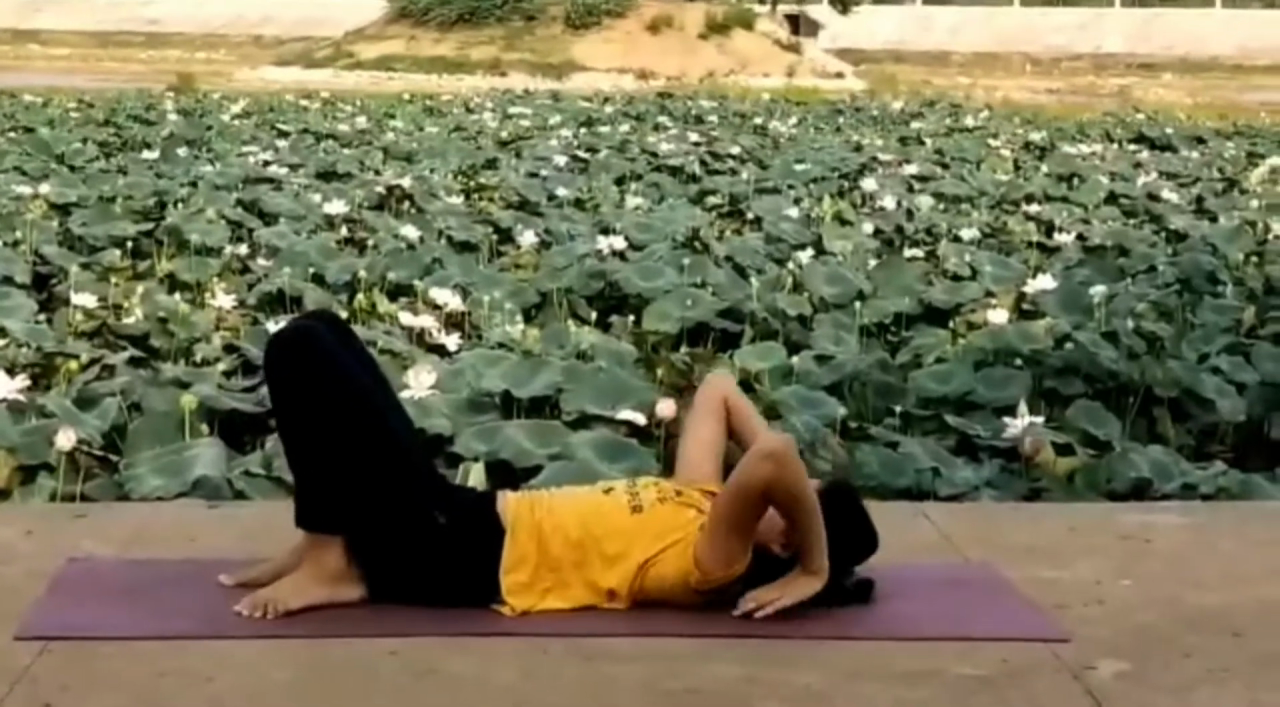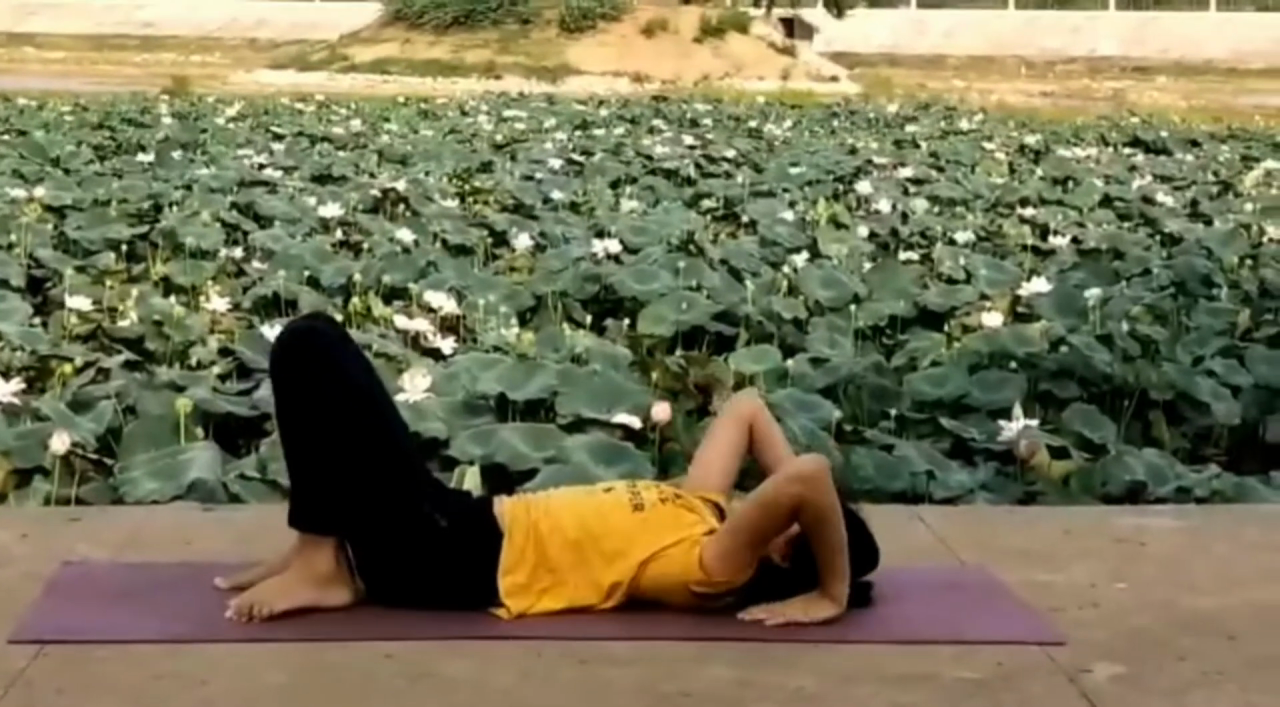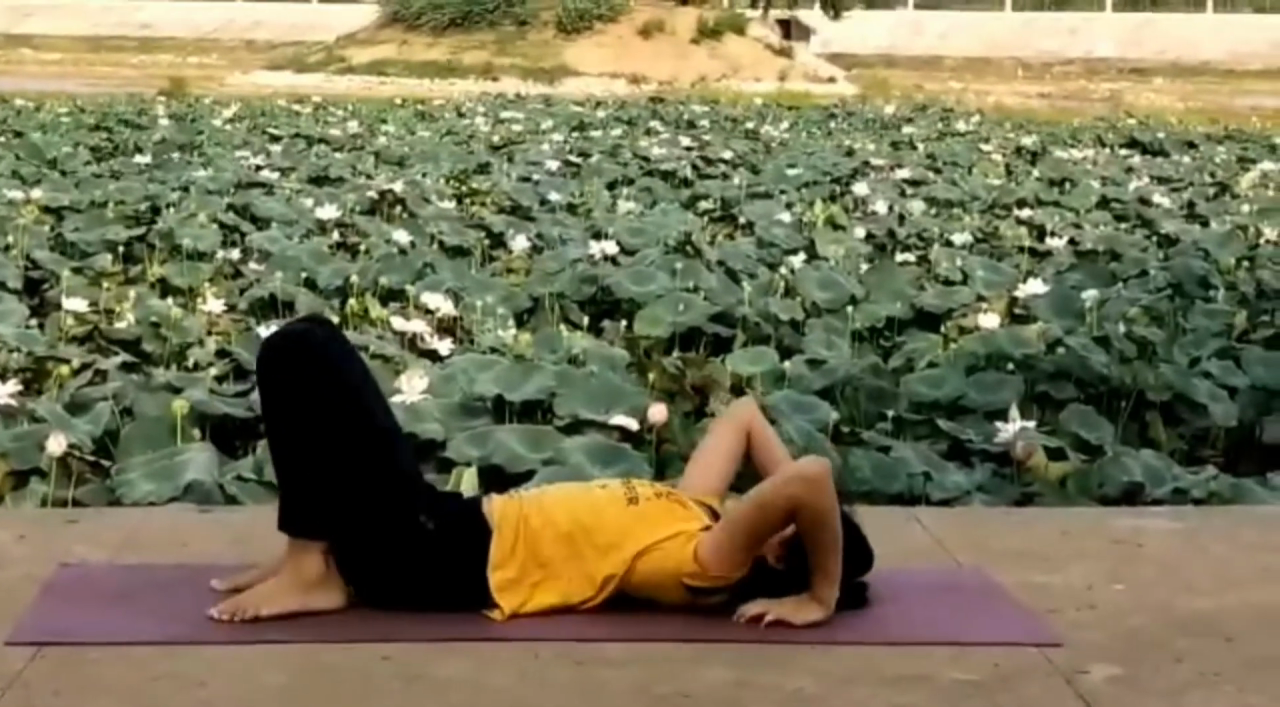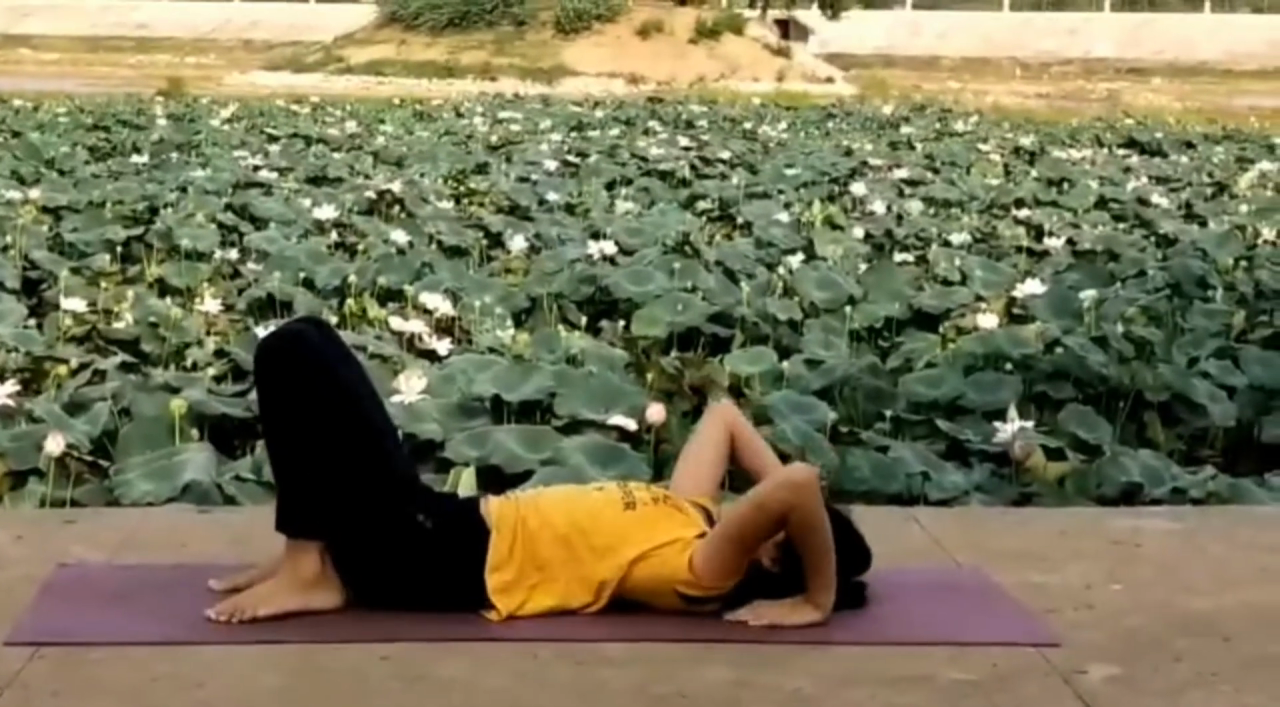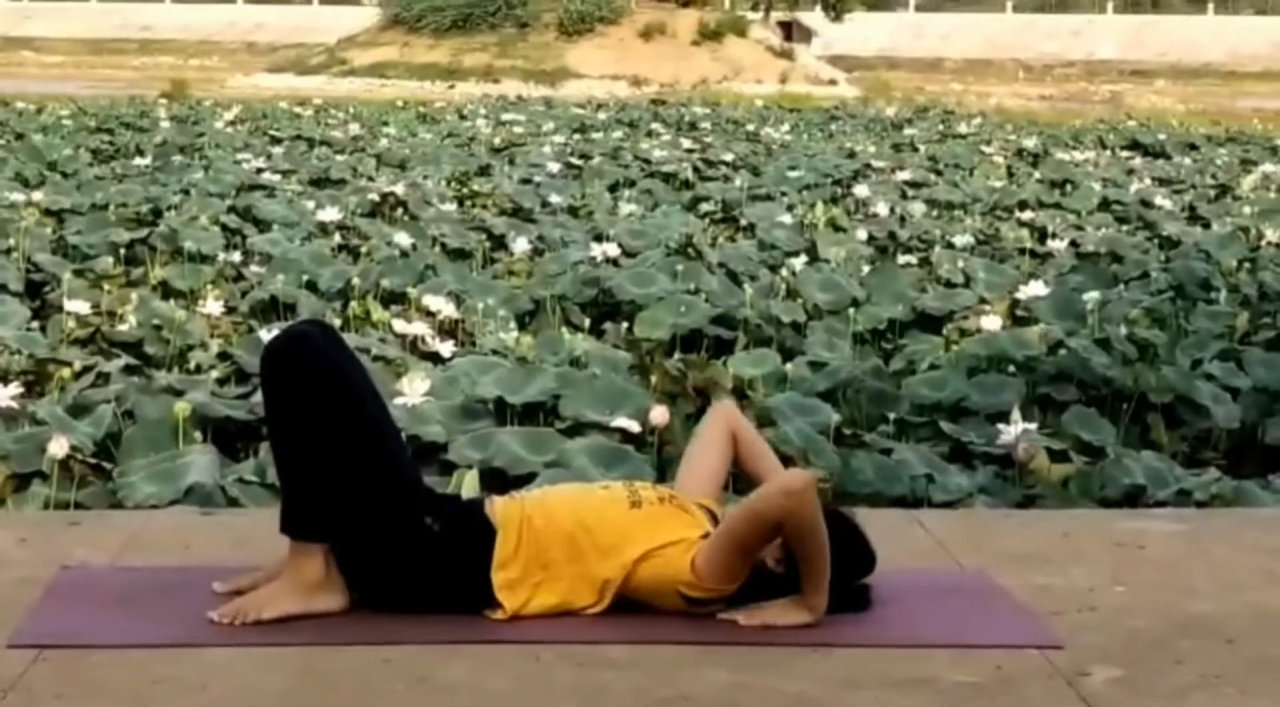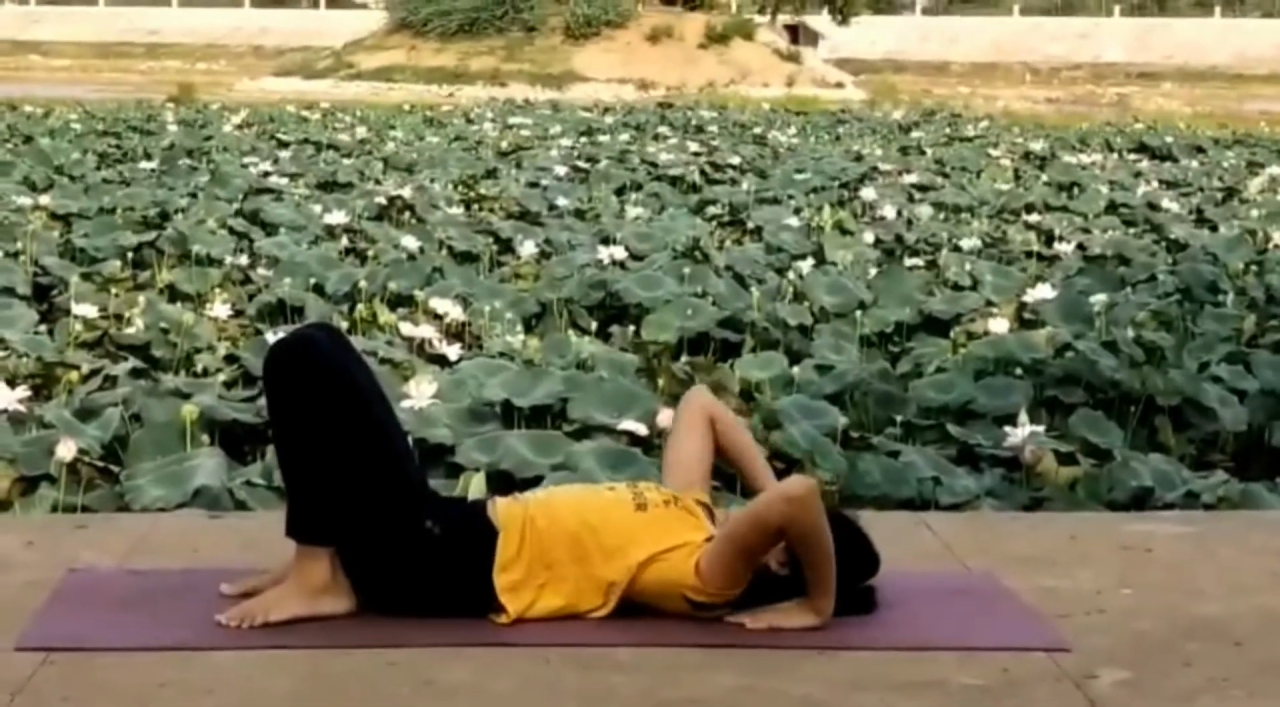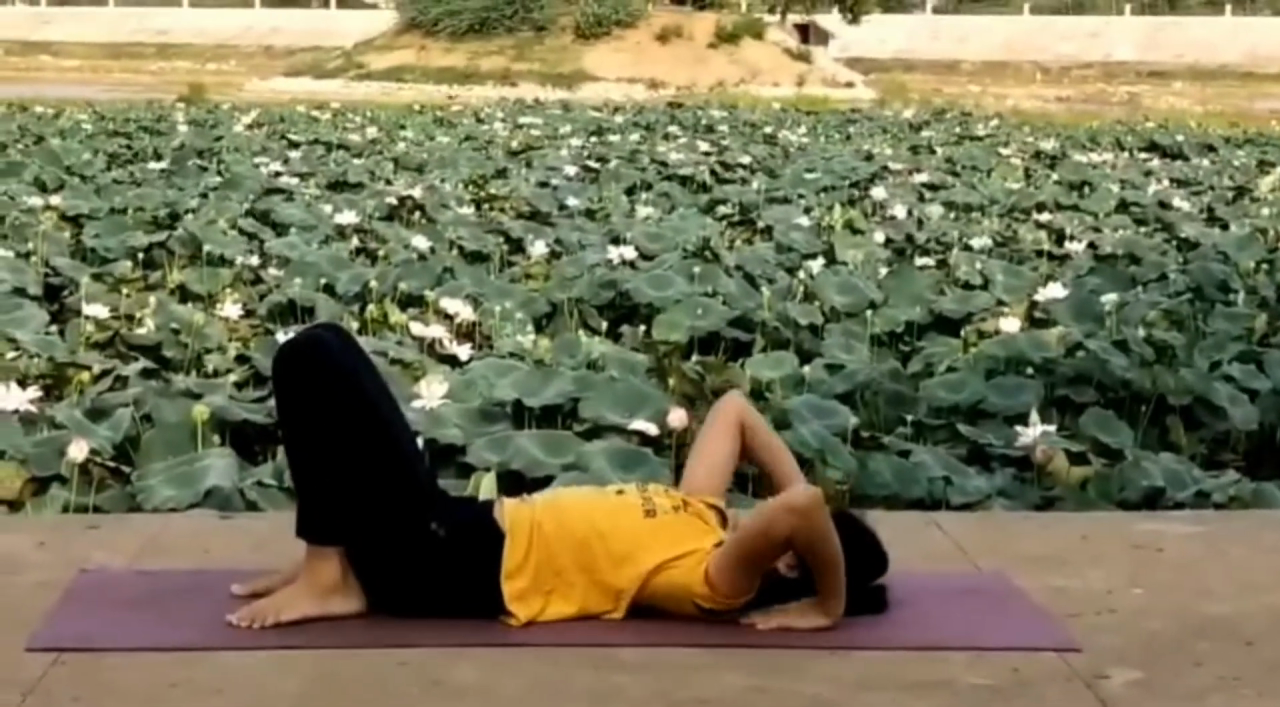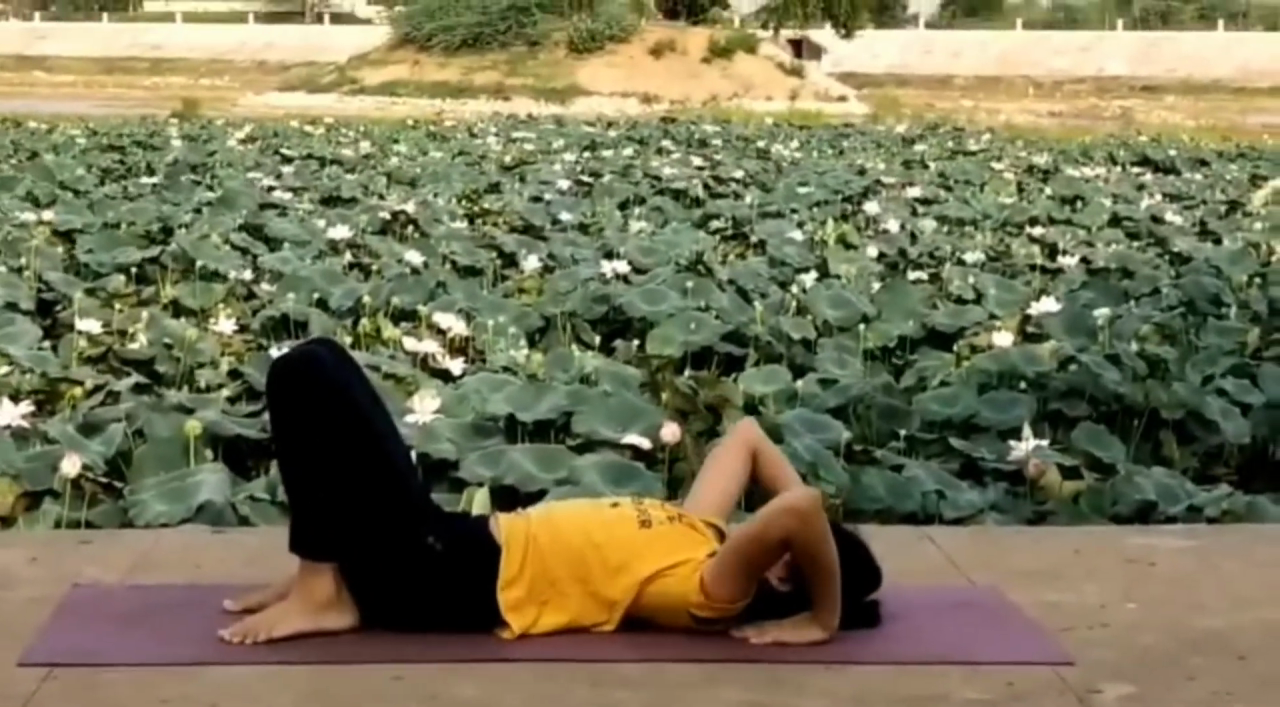
dt=0.2s
person 1, frame 1
left shoulder: (716, 566)
right shoulder: (700, 500)
left elbow: (774, 453)
right elbow: (717, 386)
right wrist: (791, 480)
left hip: (447, 556)
right hip: (469, 518)
left knee: (299, 349)
right knee: (318, 332)
left ankle: (331, 566)
right ankle: (326, 545)
person 1, frame 2
left shoulder: (716, 569)
right shoulder: (704, 509)
left elbow: (811, 473)
right elbow: (746, 403)
left wrist: (831, 594)
right wrist: (800, 491)
left hip: (444, 559)
right hip: (467, 524)
left knee: (306, 349)
right knee: (317, 337)
left ankle: (322, 568)
right ankle: (319, 549)
person 1, frame 3
left shoulder: (709, 566)
right shoulder: (698, 513)
left elbow: (814, 474)
right elbow: (744, 412)
left wrist: (821, 599)
right wrist: (796, 493)
left hip: (434, 558)
right hip: (455, 527)
left knee: (294, 353)
right knee: (312, 339)
left ankle: (312, 573)
right ankle: (314, 552)
person 1, frame 4
left shoulder: (704, 574)
right shoulder: (692, 515)
right elbow: (723, 412)
left wrist: (816, 601)
right wrist: (787, 492)
left hip: (431, 560)
right hip: (452, 529)
left knee: (290, 354)
right knee: (307, 340)
left ankle: (310, 574)
right ankle: (313, 554)
person 1, frame 5
left shoulder: (706, 575)
right shoulder: (695, 514)
left elbow: (794, 488)
right elbow: (724, 413)
left wrist: (811, 604)
right wrist: (790, 500)
left hip: (434, 562)
right hip: (448, 531)
left knee: (297, 357)
right knee: (311, 344)
left ankle: (313, 578)
right ankle: (316, 556)
person 1, frame 6
left shoulder: (711, 579)
right shoulder: (695, 514)
right elbow: (699, 401)
left wrist: (818, 606)
right wrist: (773, 492)
left hip: (438, 563)
right hip: (455, 531)
left knee: (301, 360)
right knee: (318, 347)
left ankle: (318, 581)
right ankle: (321, 561)
person 1, frame 7
left shoulder: (719, 584)
right shoulder: (706, 516)
left elbow: (801, 507)
right elbow: (731, 406)
left wrist: (828, 608)
right wrist: (795, 494)
left hip: (446, 565)
right hip: (461, 530)
left knee: (308, 361)
right knee: (325, 346)
left ankle: (329, 581)
right ankle: (331, 561)
person 1, frame 8
left shoulder: (713, 594)
right shoulder: (702, 531)
left elbow: (800, 508)
right elbow: (746, 432)
left wrist: (823, 620)
right wrist: (807, 521)
left hip: (441, 578)
right hip: (456, 546)
left knee: (303, 376)
right knee: (319, 363)
left ankle: (323, 596)
right ankle: (323, 574)
